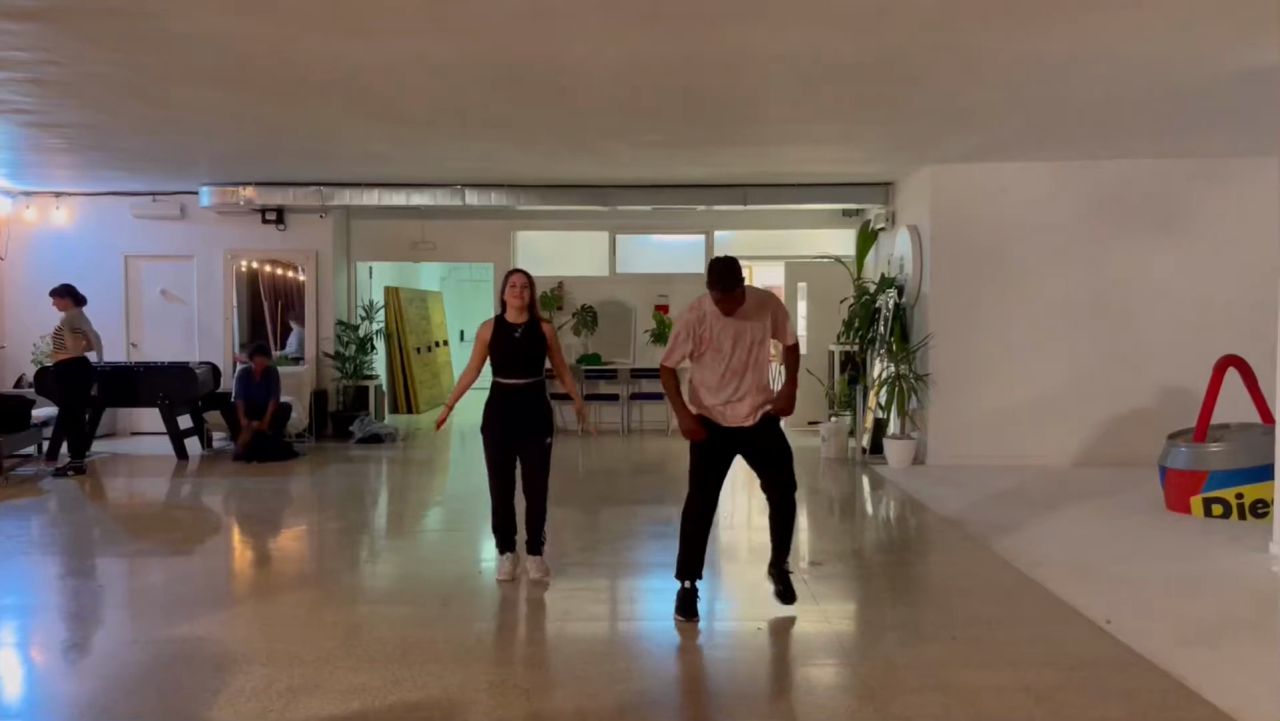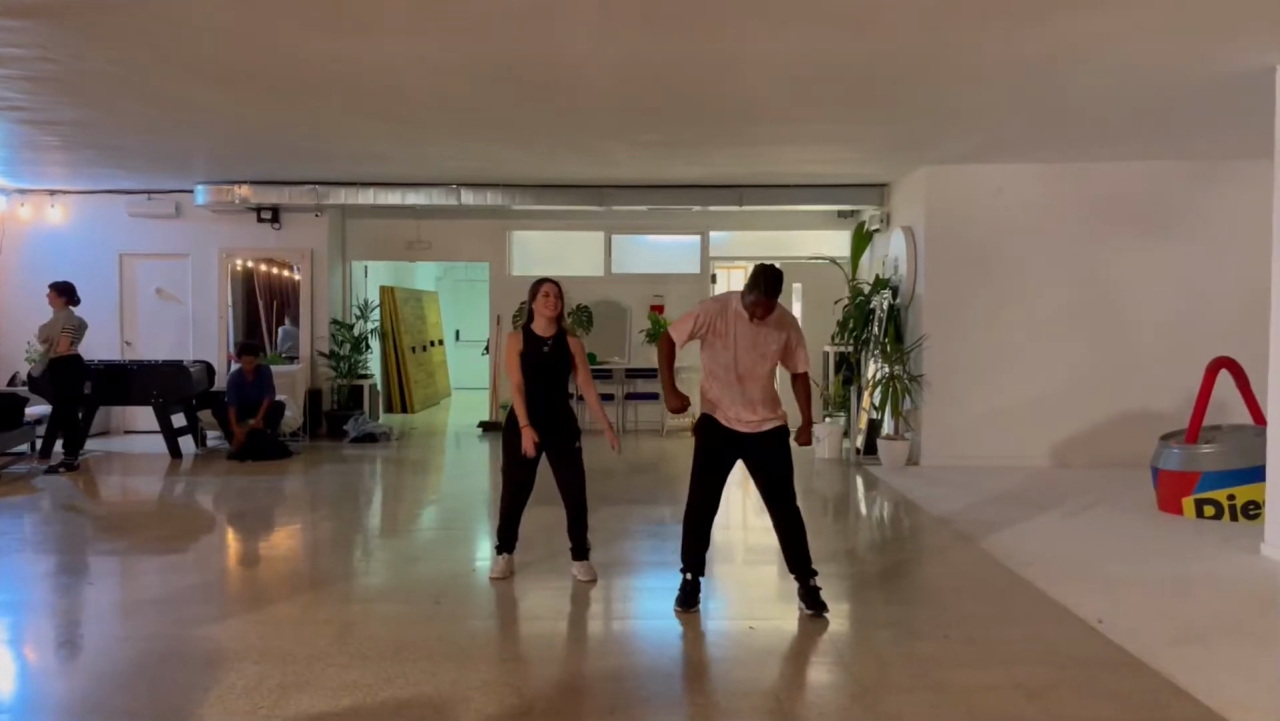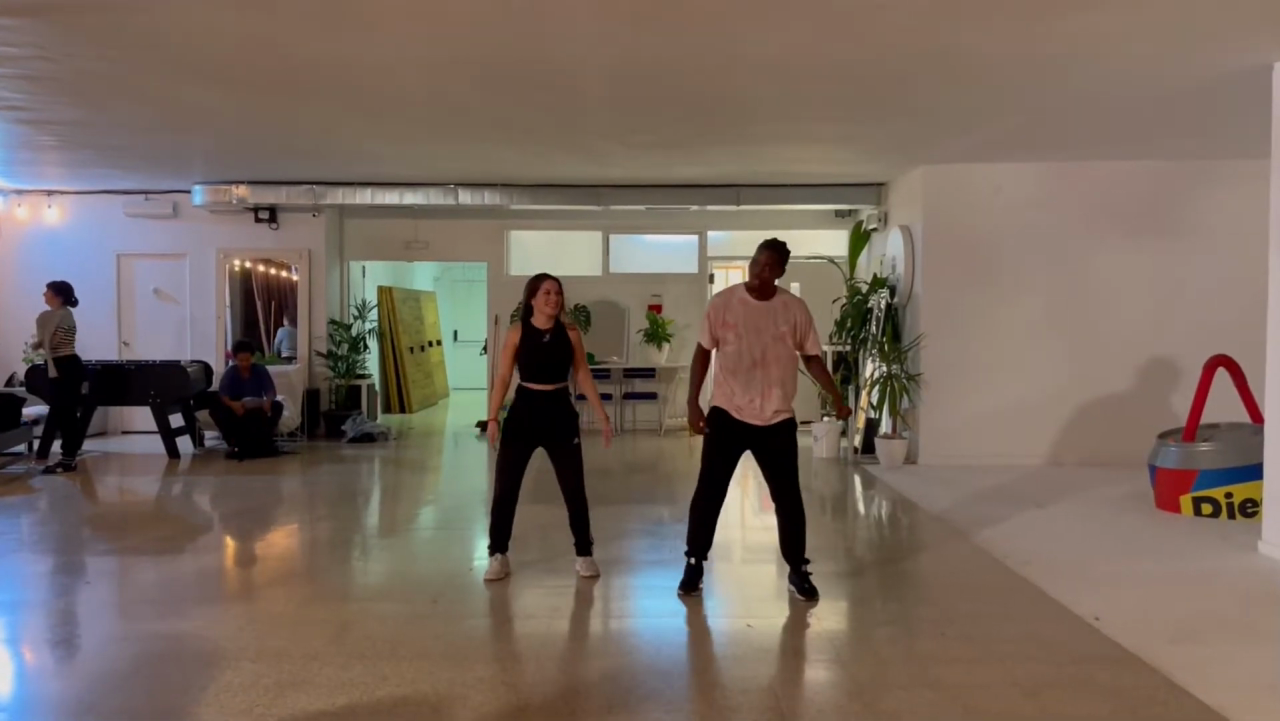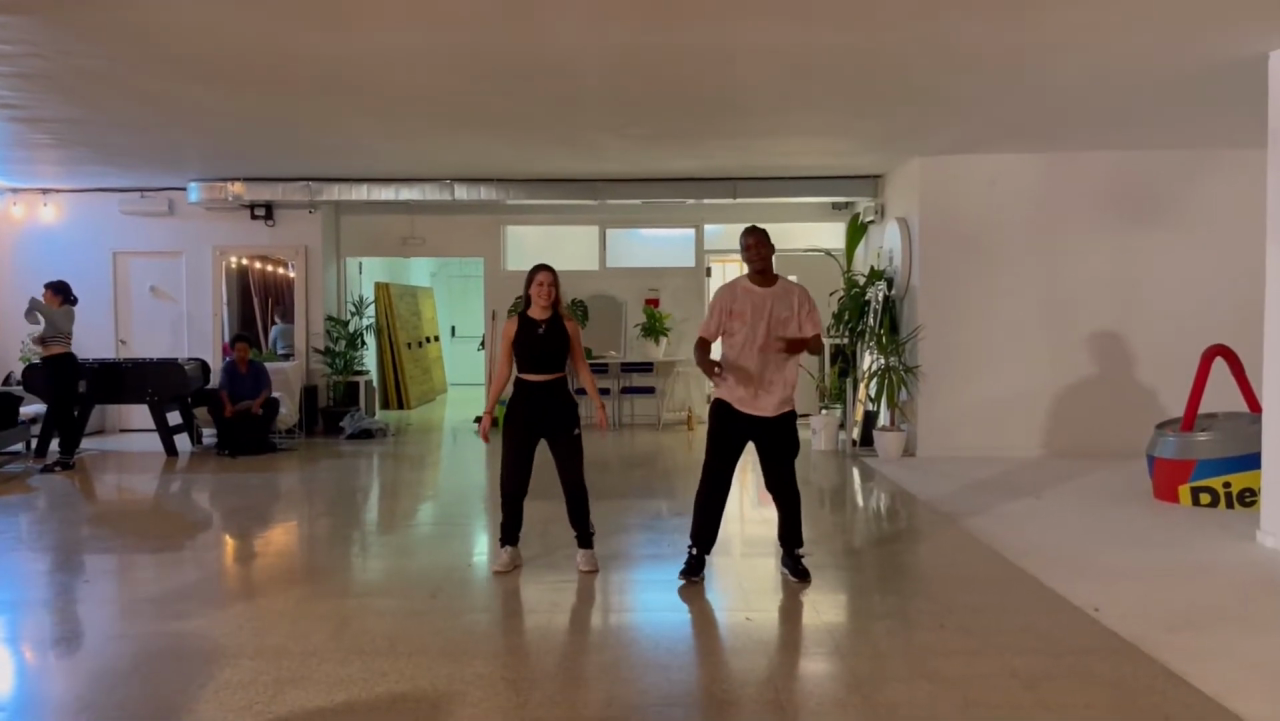
dt=0.7s
person 1, frame 1
left shoulder: (767, 305)
right shoulder: (693, 317)
left elbow: (790, 344)
right elbow: (668, 367)
left wrist: (789, 388)
right wrist: (682, 413)
left hip: (759, 417)
right hip: (709, 421)
left knee: (783, 492)
right knee: (700, 504)
left ankle: (779, 566)
right ankle: (687, 585)
person 1, frame 2
left shoulder: (787, 325)
right shoulder: (714, 309)
left elbow: (799, 372)
right elbow: (667, 340)
left wrist: (807, 423)
right wrist: (669, 389)
left hip: (767, 427)
right hip: (717, 422)
left knee: (784, 505)
right knee: (701, 502)
left ankle: (806, 583)
right ankle: (690, 579)
person 1, frame 3
left shoulder: (795, 309)
right shoulder: (722, 302)
left elbow: (812, 358)
right elbow: (703, 352)
left wrist: (835, 396)
right wrist: (693, 403)
left hip: (777, 419)
right hip: (727, 414)
left knee: (788, 497)
right knee: (709, 491)
left ankle: (798, 570)
right ankle: (694, 563)
person 1, frame 4
left shoulder: (796, 295)
right shoulder: (727, 294)
left elbow: (817, 344)
right elbow: (703, 340)
left wrist: (800, 345)
right wrist: (705, 361)
left hip: (778, 408)
right hip: (730, 405)
left knee: (784, 486)
right knee: (713, 482)
left ankle: (791, 553)
right ankle: (697, 554)
person 2, frame 1
left shoulder: (544, 329)
right shoulder: (490, 329)
left elbow: (561, 368)
right elbow: (472, 370)
left wrist: (577, 401)
right wrist: (449, 406)
left hip: (535, 410)
right hip: (499, 410)
left knee: (536, 486)
right knee: (501, 487)
left ankle: (535, 553)
right ankle: (507, 552)
person 2, frame 2
left shoulder: (571, 342)
right shoulder: (517, 339)
left elbow: (586, 385)
right elbow: (516, 388)
left wrist: (606, 425)
right wrist: (525, 427)
left hip: (562, 421)
right hip: (523, 421)
left knee: (575, 492)
right knee: (514, 492)
left ankle: (580, 557)
right ankle: (504, 553)
person 2, frame 3
left shoulder: (570, 334)
right shoulder: (517, 332)
left elbow: (584, 378)
right elbow: (503, 379)
left wrist: (603, 417)
right wrist: (492, 418)
left hip: (560, 414)
right hip: (523, 412)
left knee: (574, 488)
right knee: (505, 487)
left ankle: (583, 554)
right ankle: (498, 555)
person 2, frame 4
left shoulder: (567, 325)
right shoulder: (514, 324)
left elbow: (581, 367)
right elbow: (503, 370)
left wrist: (598, 404)
right wrist: (488, 411)
left hip: (560, 403)
right hip: (523, 404)
left knee: (573, 478)
right knee: (512, 480)
left ankle: (585, 547)
right ankle: (509, 547)
person 3, frame 1
left shoulder: (74, 319)
right shoulder: (75, 317)
left elbow: (75, 348)
right elbow: (92, 343)
left wrist: (67, 330)
left hip: (72, 370)
right hip: (71, 370)
left knee: (70, 416)
right knee: (72, 416)
left ankle: (77, 463)
right ankle: (77, 460)
person 3, frame 2
left shoulder: (66, 317)
right shoulder: (61, 315)
left elbow: (62, 348)
left wrist: (46, 344)
right wrist: (51, 343)
left hip: (67, 368)
right hip: (63, 368)
left knee: (66, 413)
right knee: (63, 413)
left ankle: (70, 460)
right ankle: (70, 457)
person 3, frame 3
left shoulder: (62, 315)
right shoulder: (55, 315)
left elbow: (53, 342)
left wrist: (41, 343)
right wrist: (40, 343)
left hip: (66, 368)
right hip: (60, 368)
left knee: (65, 413)
right knee: (62, 413)
left ankle: (68, 460)
right ankle: (68, 458)
person 3, frame 4
left shoulder: (66, 312)
right shoulder: (54, 314)
right elbow: (49, 341)
left wrist: (33, 307)
right wrist: (38, 339)
left hip: (62, 364)
right hip: (56, 365)
left knee: (62, 411)
right knee: (60, 412)
left ankle: (66, 458)
right ankle: (66, 456)
